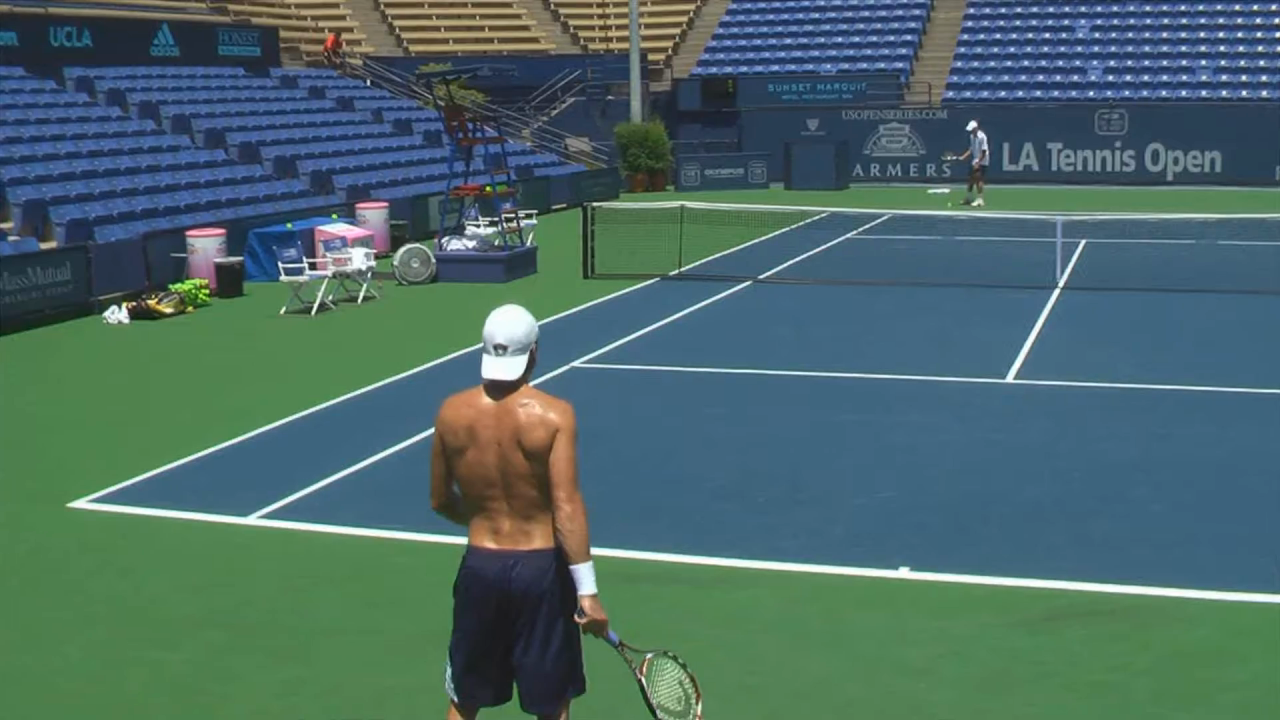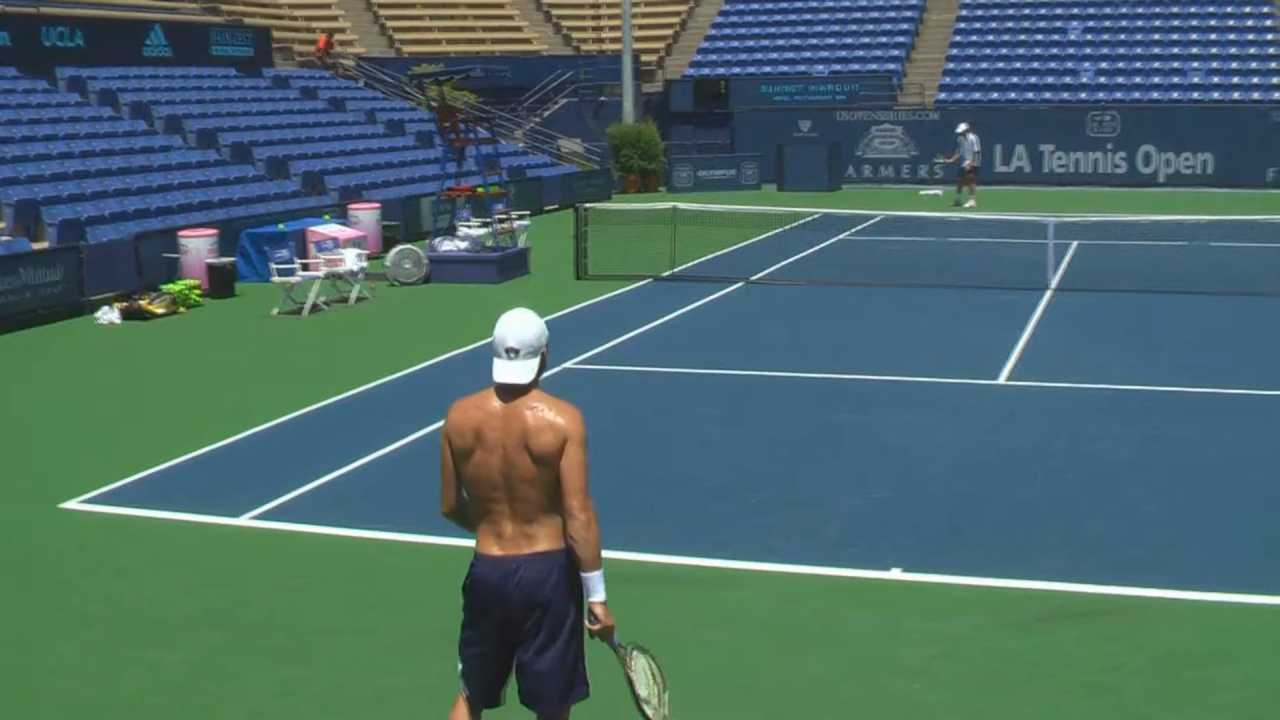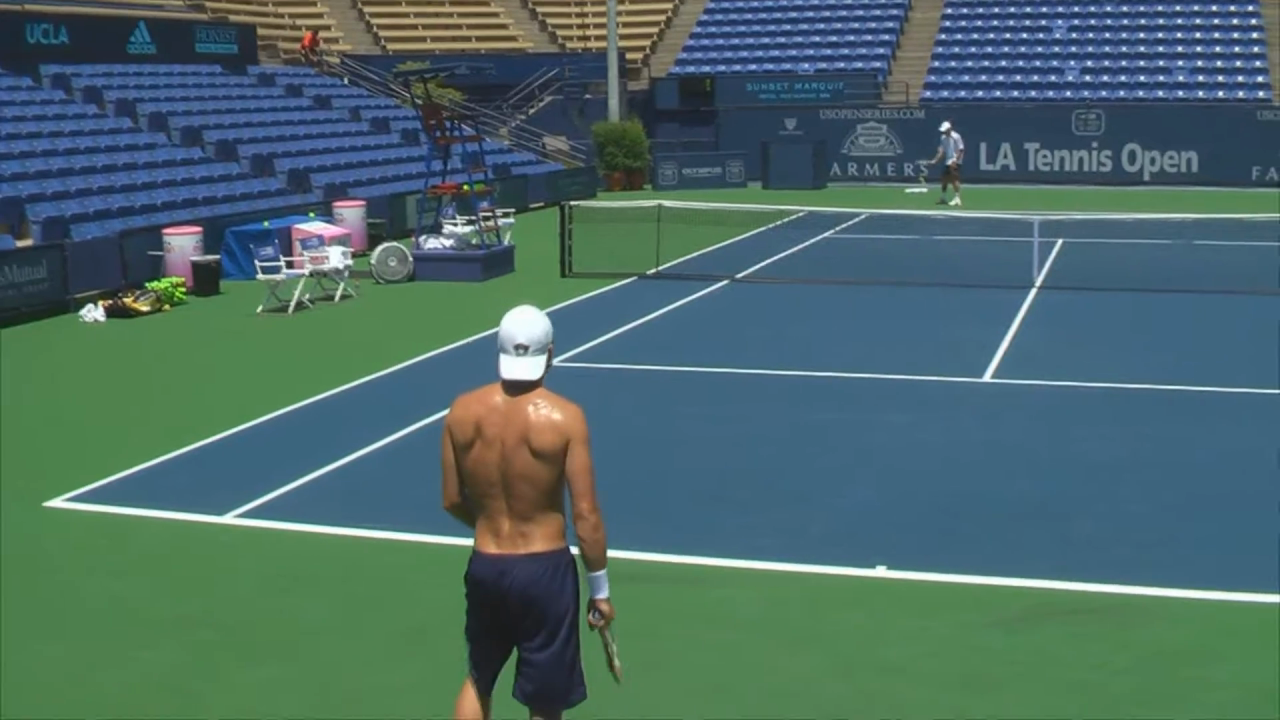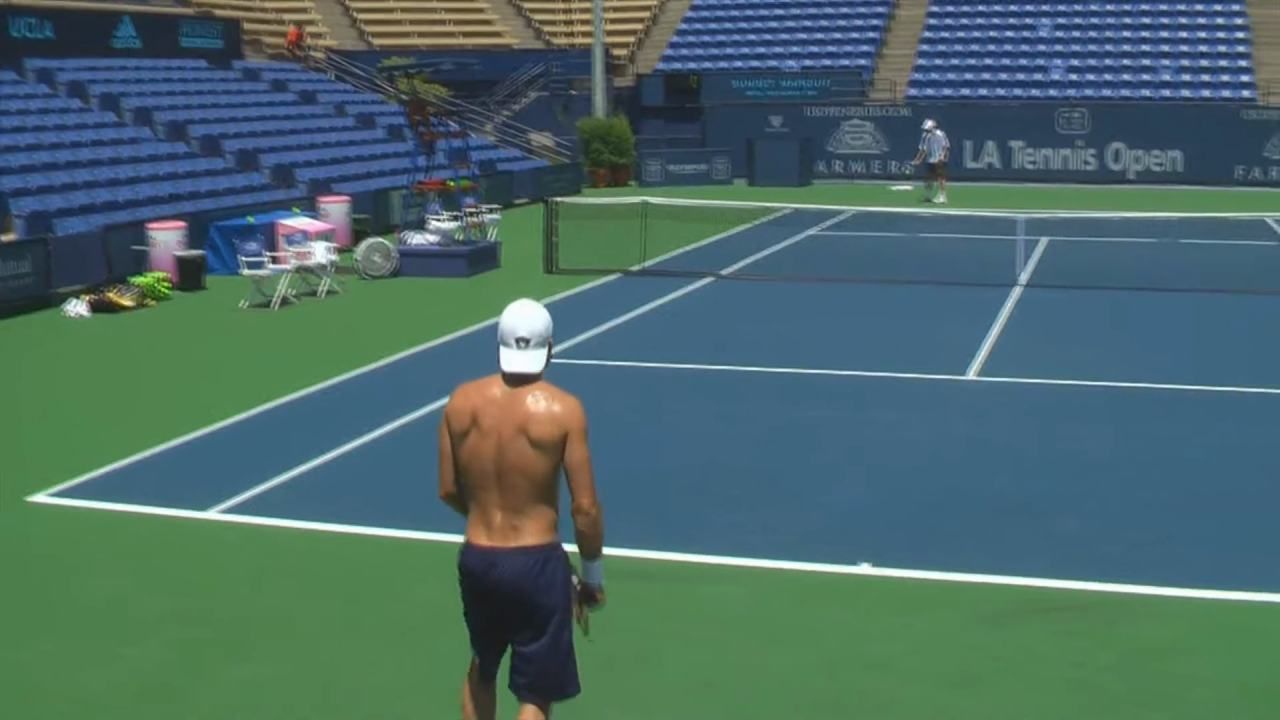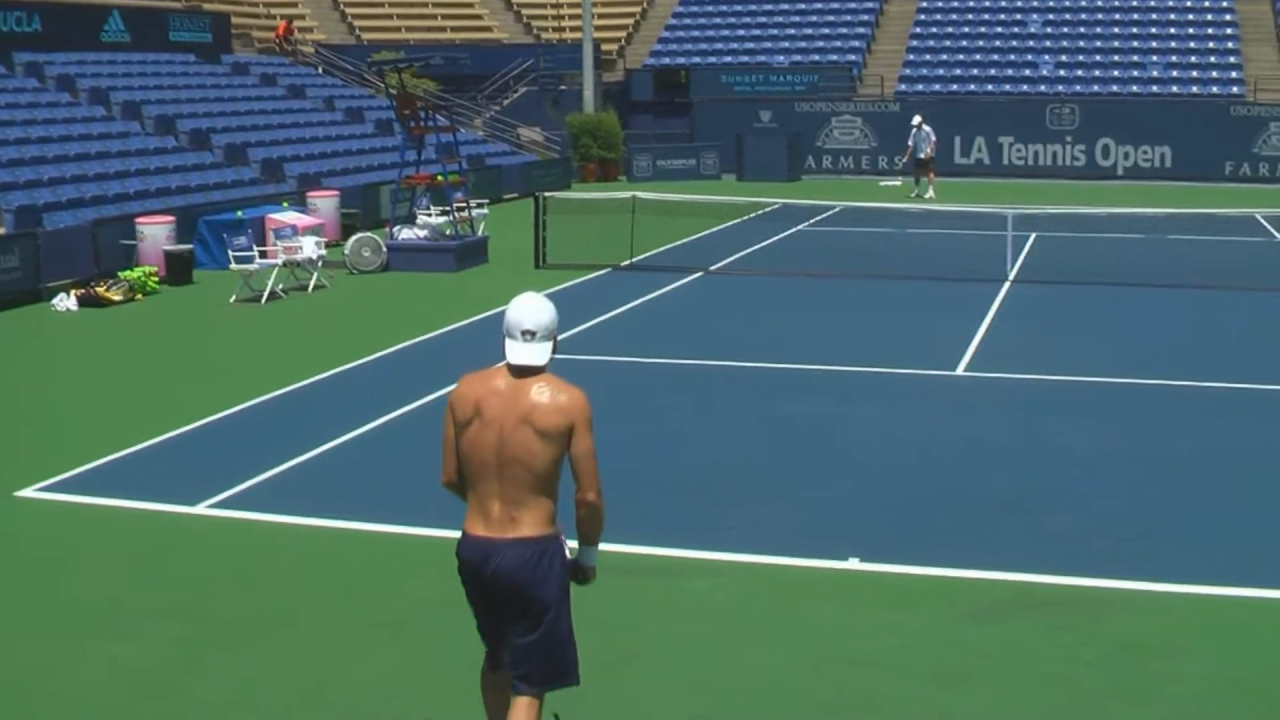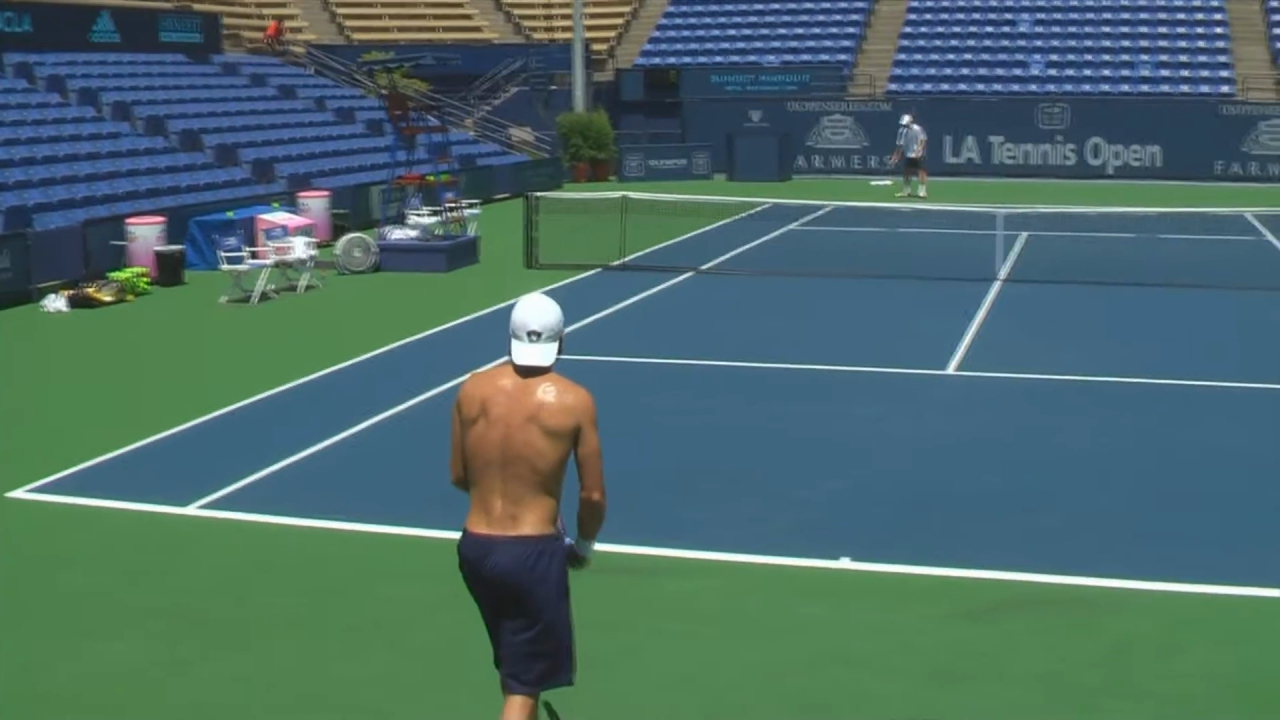
dt=0.3s
person 1, frame 1
left shoulder: (452, 412)
right shoulder: (553, 414)
left elbow: (440, 501)
right elbow: (566, 507)
right wrist: (587, 590)
left hip: (480, 565)
right hip: (541, 566)
person 1, frame 2
left shoulder: (460, 416)
right shoulder: (562, 418)
left elbow: (451, 507)
right elbow: (578, 514)
right wrist: (597, 595)
left hip: (487, 570)
right hip: (548, 571)
person 1, frame 3
left shoulder: (462, 410)
right shoulder: (564, 417)
left elbow: (452, 501)
right elbow: (585, 513)
right wrist: (600, 591)
left hip: (485, 565)
right hip: (545, 569)
left knee: (478, 679)
person 1, frame 4
left shoulder: (461, 401)
right shoulder: (563, 409)
left elbow: (448, 490)
right elbow: (585, 507)
right wrist: (592, 574)
left hip: (476, 557)
right hip: (536, 562)
left knee: (482, 667)
person 1, frame 5
left shoulder: (466, 391)
right shoulder: (568, 400)
left elbow: (451, 478)
right elbow: (589, 497)
right wrist: (587, 555)
left hip: (473, 548)
right hip: (533, 554)
left knee: (495, 658)
right knee: (529, 685)
person 1, frame 6
left shoulder: (472, 389)
right shoulder: (573, 400)
left elbow: (459, 476)
right elbow: (593, 495)
right wrist: (583, 546)
left hip: (475, 547)
right hip: (532, 552)
left knee: (514, 659)
right knee: (523, 683)
